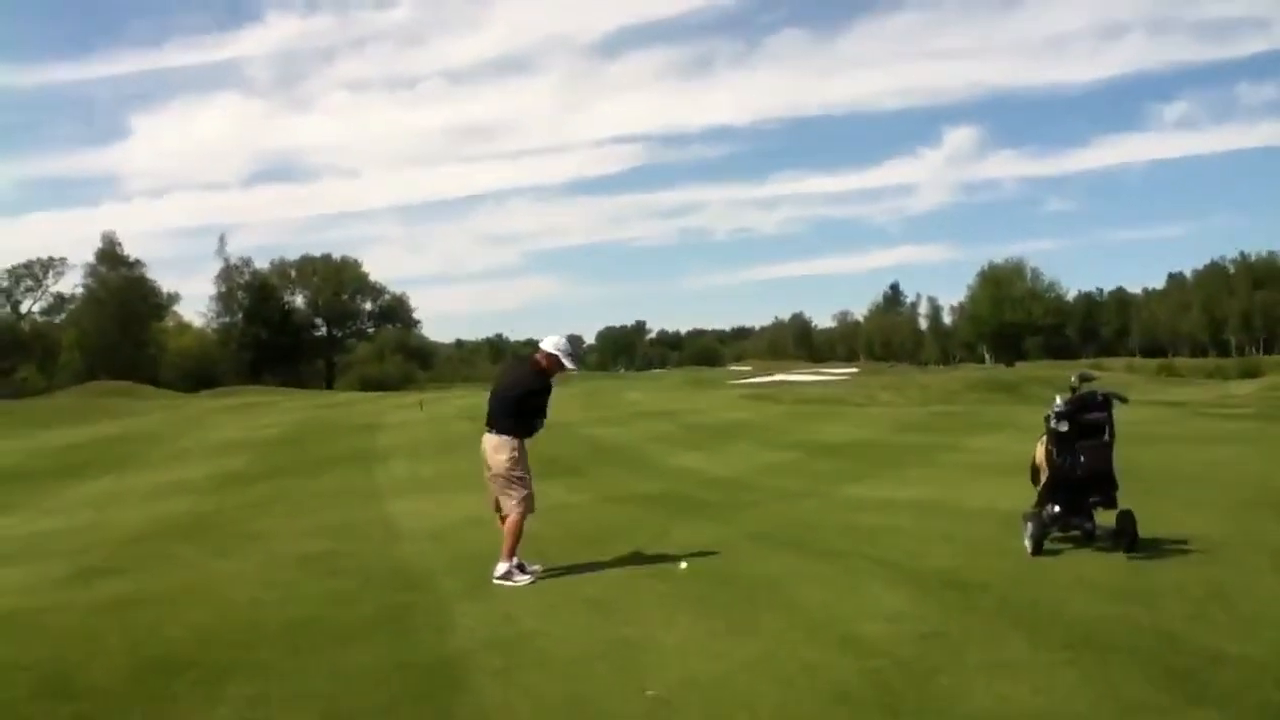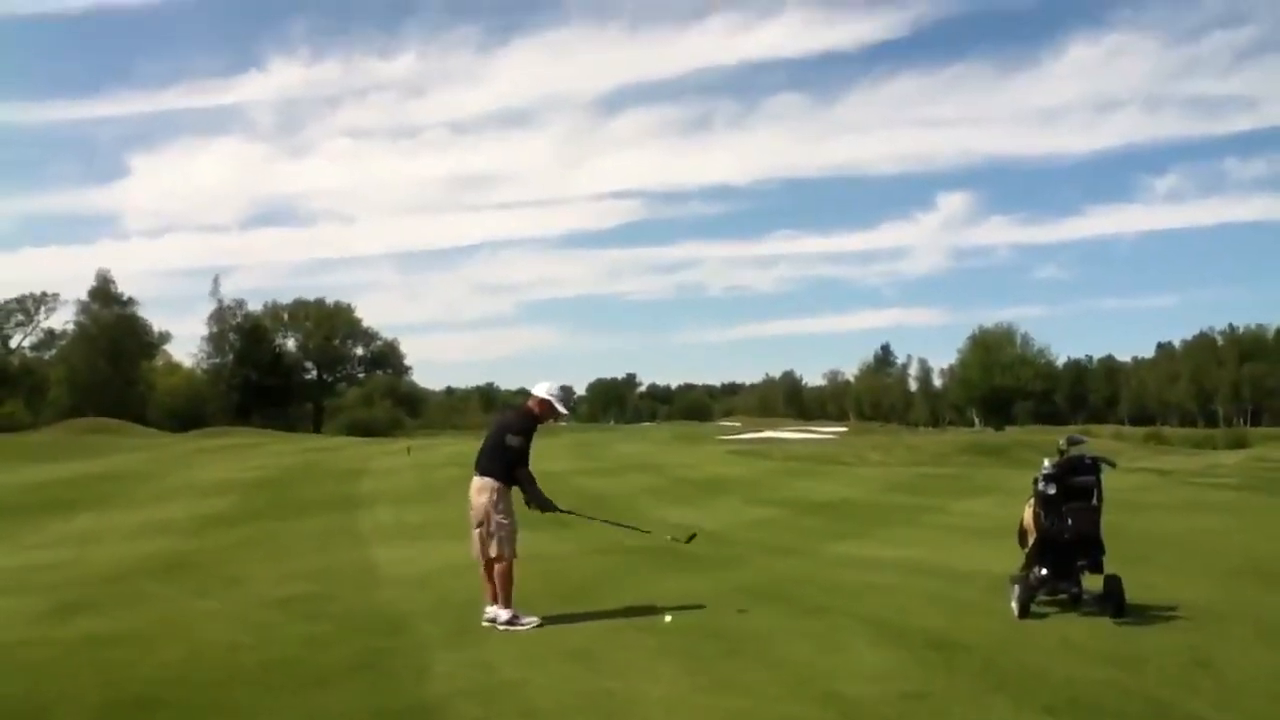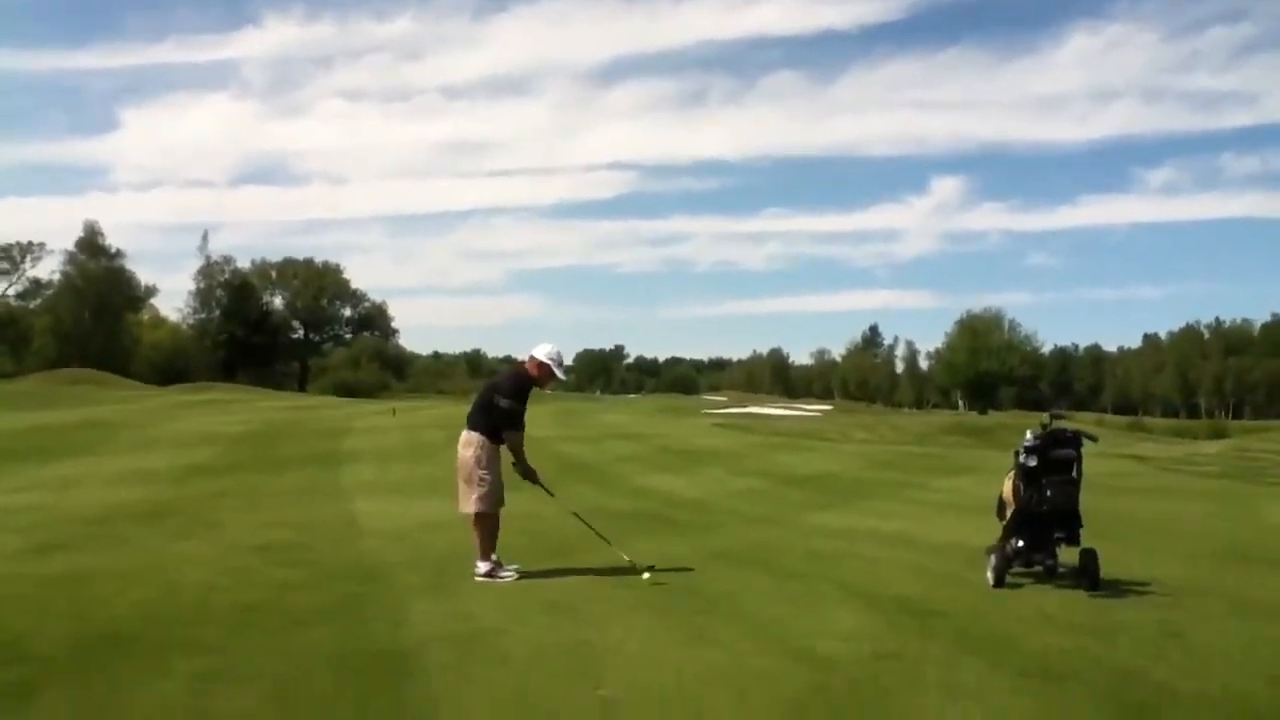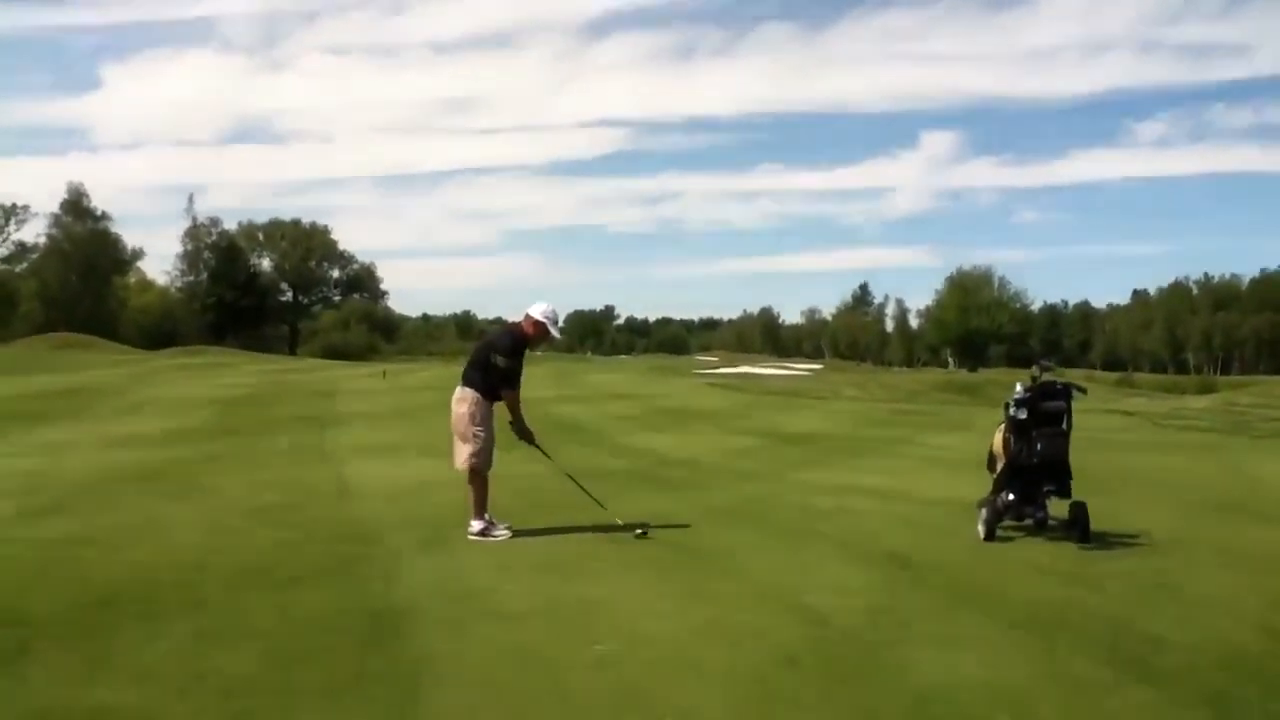
dt=0.5s
person 1, frame 1
left shoulder: (513, 366)
right shoulder: (539, 381)
right elbow: (538, 421)
right wrist: (530, 425)
left hip: (492, 439)
right hip: (508, 444)
left knee: (506, 506)
right knee: (518, 507)
left ankle: (512, 560)
right ankle: (504, 567)
person 1, frame 2
left shoulder: (516, 418)
right shoulder: (521, 422)
right elbow: (519, 467)
left wrist: (530, 495)
right wrist: (538, 496)
left hip: (487, 485)
right hip: (492, 488)
left knee: (491, 553)
right knee: (502, 553)
left ankle: (492, 609)
right ankle: (506, 613)
person 1, frame 3
left shoulder: (520, 382)
right shoulder: (512, 384)
left elbow: (515, 427)
right elbow: (508, 430)
left wrist: (521, 462)
right wrist: (522, 463)
left hip: (487, 444)
right hip: (478, 443)
left knee: (492, 505)
right knee: (483, 506)
left ankle: (490, 558)
right ankle: (484, 565)
person 1, frame 4
left shoulder: (515, 339)
right shoulder: (507, 341)
left elbow: (510, 385)
right elbow: (506, 388)
left wrist: (518, 422)
right wrist: (520, 424)
left hip: (479, 400)
right hip: (472, 400)
left knee: (481, 463)
right knee: (477, 463)
left ankle: (482, 517)
right ankle: (478, 524)
